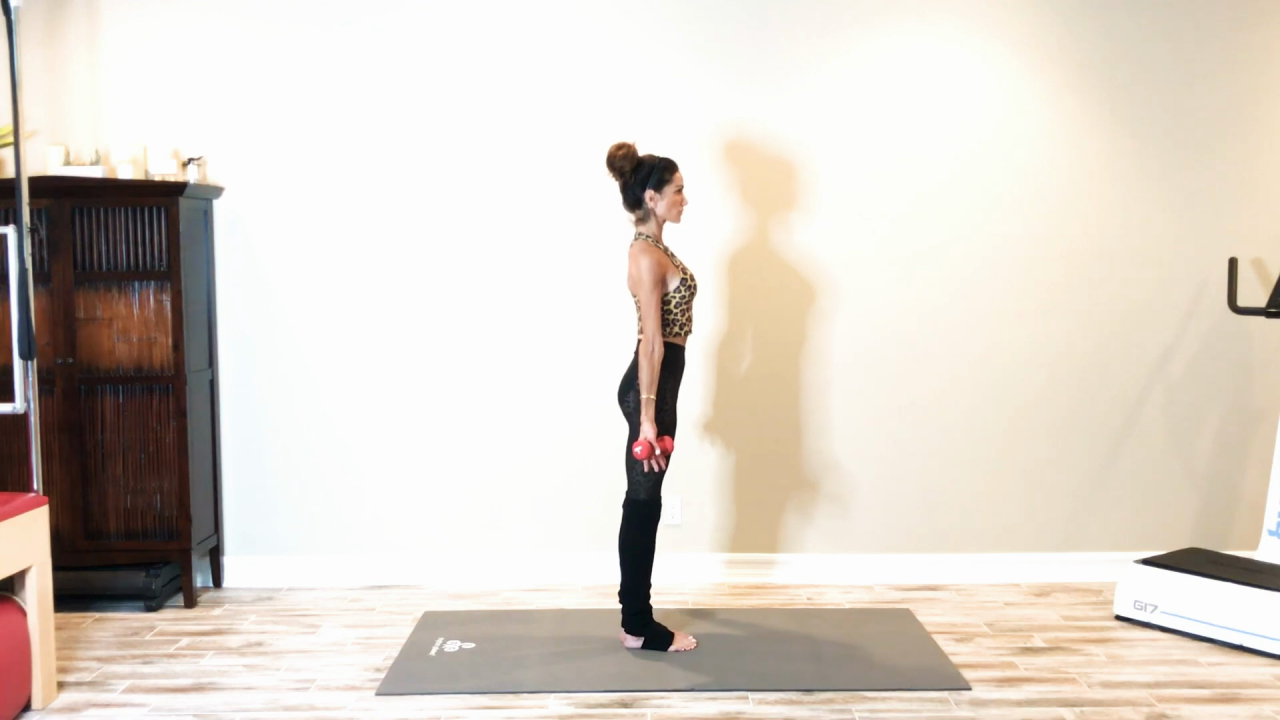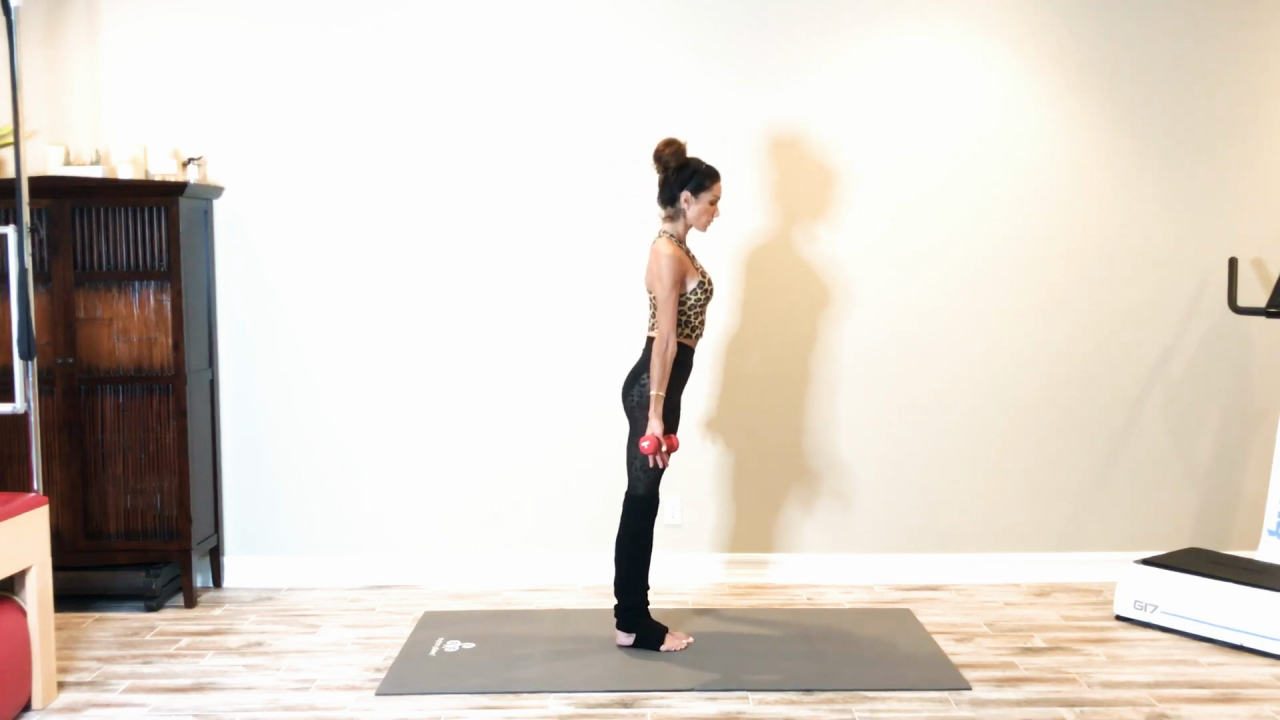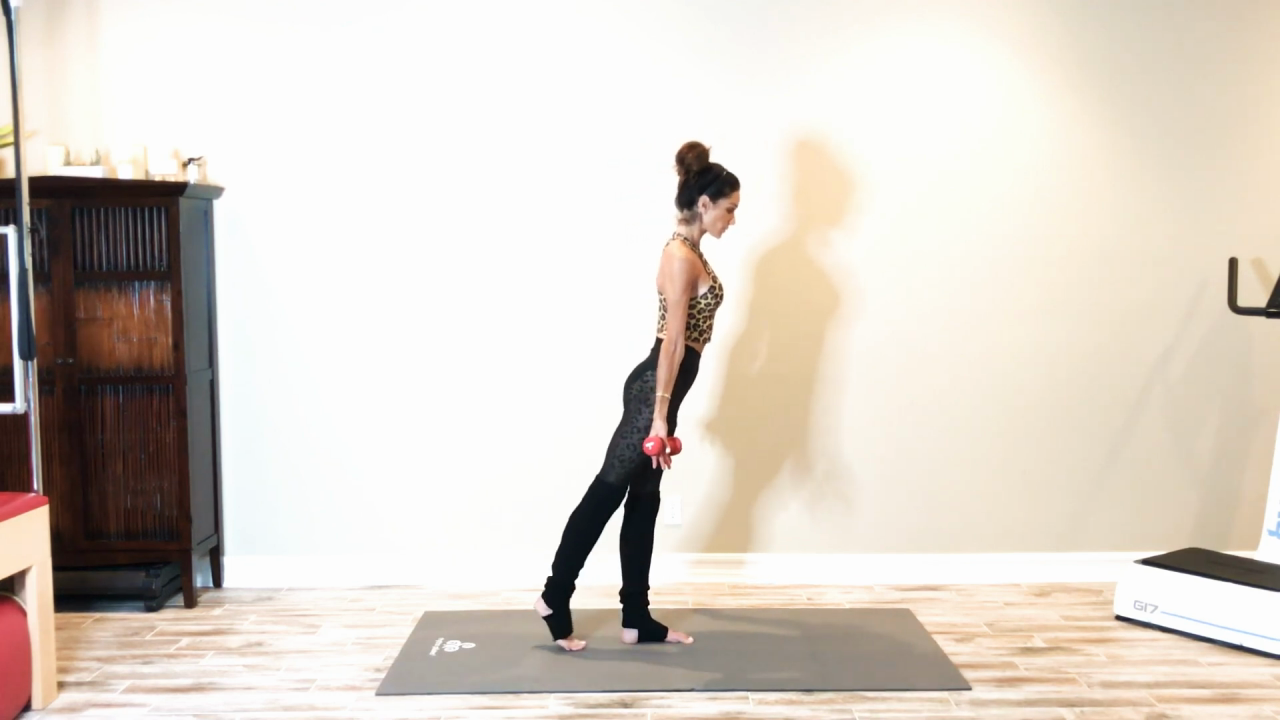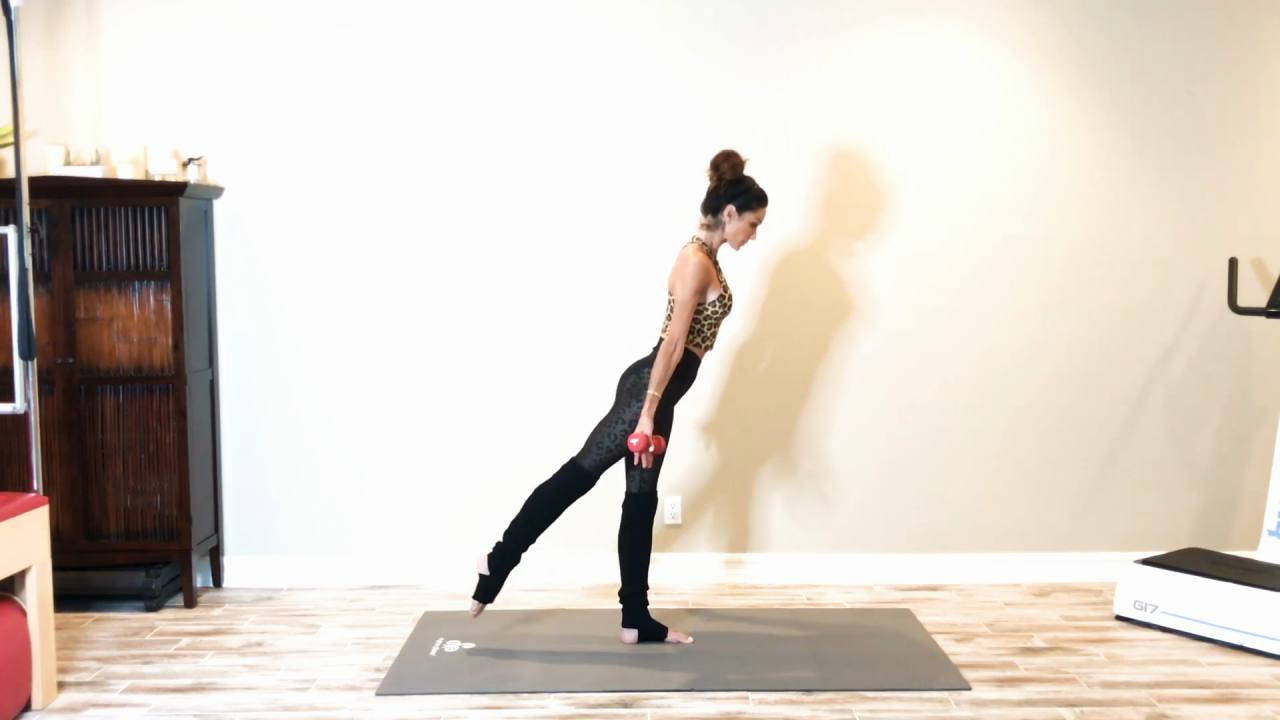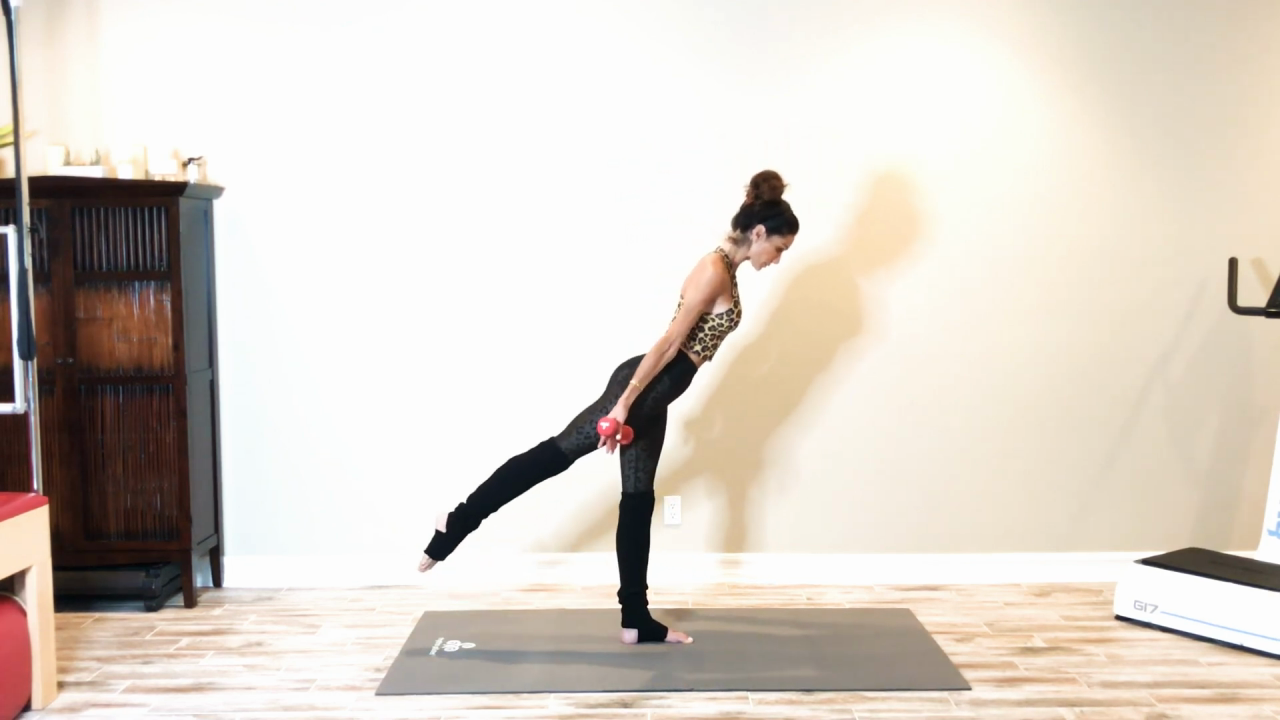
dt=1s
person 1, frame 1
left shoulder: (654, 247)
right shoulder: (646, 255)
right elbow: (651, 340)
right wrist: (648, 416)
left hip: (658, 383)
right hip: (650, 386)
left knee: (643, 505)
right knee: (642, 505)
left ankle: (636, 618)
right ankle: (638, 628)
person 1, frame 2
left shoulder: (676, 248)
right shoulder: (668, 253)
right elbow: (664, 338)
right wrist: (655, 413)
left hip: (660, 384)
right hip: (652, 386)
left knee: (645, 502)
right knee: (640, 502)
left ankle: (637, 617)
right ankle: (631, 624)
person 1, frame 3
left shoulder: (689, 252)
right shoulder: (681, 256)
right elbow: (672, 340)
right wrist: (659, 415)
left hip: (662, 388)
right hip: (654, 387)
left knee: (643, 500)
right knee: (608, 489)
left ankle: (637, 619)
right ankle: (555, 597)
person 1, frame 4
left shoulder: (705, 258)
right shoulder: (696, 262)
right elbow: (673, 341)
right wrist: (648, 412)
left hip: (659, 389)
right hip: (649, 387)
left knee: (641, 500)
right knee: (580, 472)
left ankle: (636, 619)
right ankle: (498, 562)
person 1, frame 5
left shoulder: (724, 272)
right shoulder: (714, 271)
right elbow: (670, 341)
right wrist: (623, 403)
left hip: (654, 393)
right hip: (644, 387)
left knee: (638, 499)
right knee: (555, 454)
left ankle: (635, 620)
right ankle: (458, 523)
